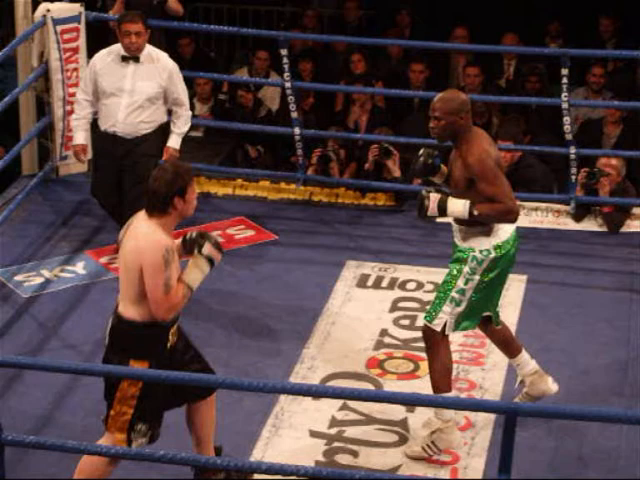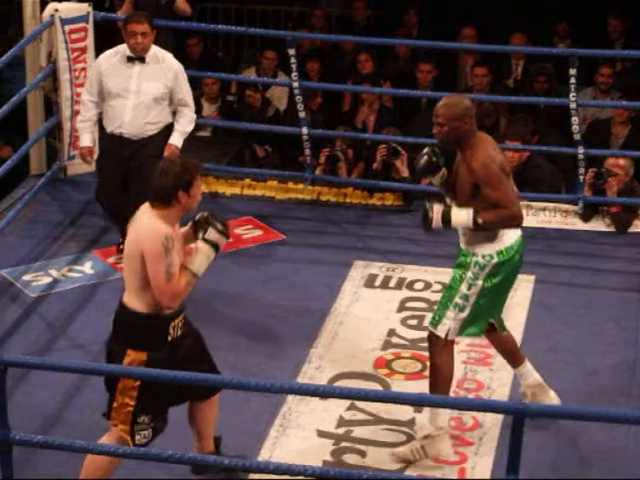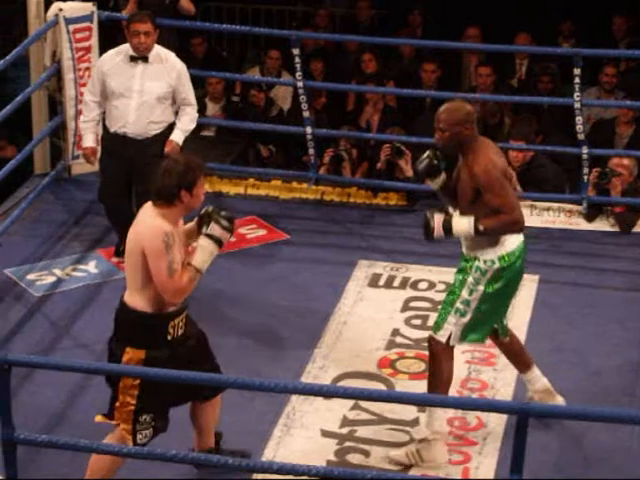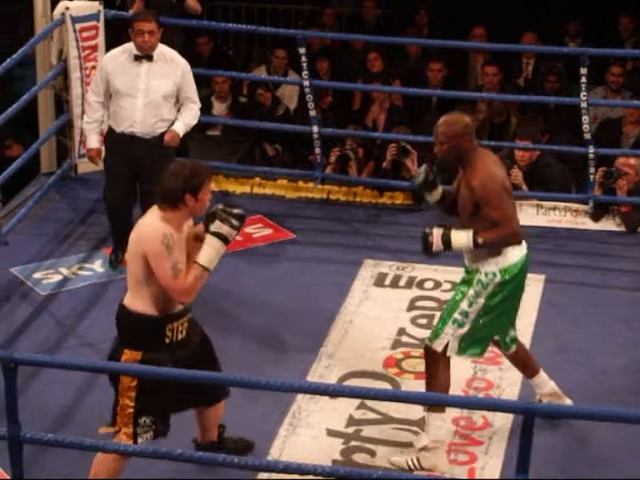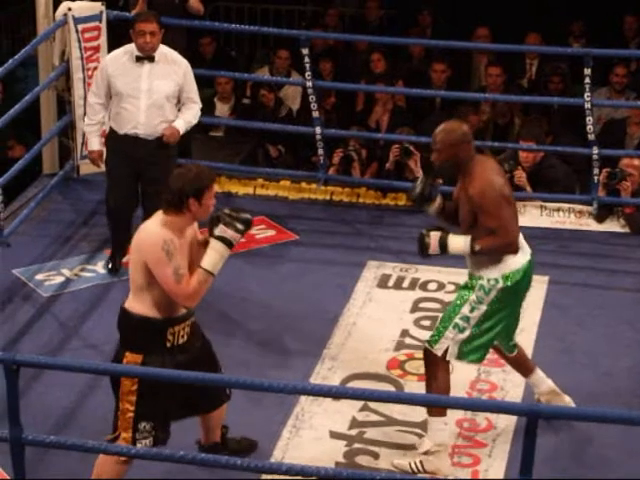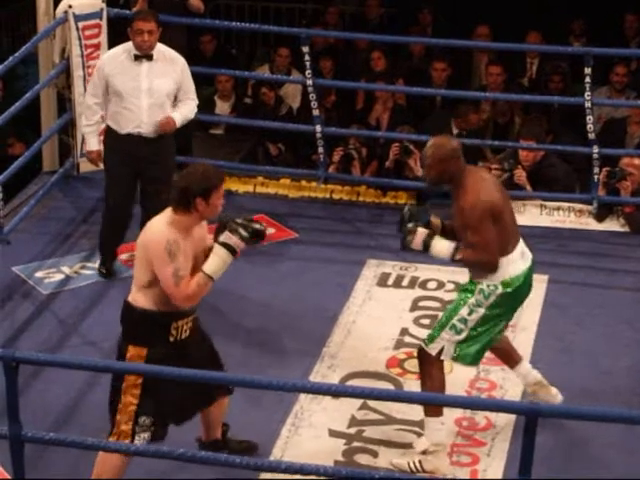
dt=0.2s
person 1, frame 1
left shoulder: (476, 154)
right shoulder: (466, 140)
left elbow: (509, 209)
left wrist: (448, 206)
left hip: (485, 250)
right hip: (487, 244)
left knee: (434, 329)
right knee: (484, 316)
left ankle: (444, 428)
right ankle: (536, 379)
person 1, frame 2
left shoulder: (480, 159)
right shoulder: (470, 146)
left elbow: (513, 214)
right elbow: (464, 192)
left wrist: (452, 217)
right wrist: (436, 174)
left hip: (490, 255)
right hip: (494, 249)
left knee: (439, 335)
right knee: (488, 322)
left ankle: (436, 436)
right ankle: (538, 391)
person 1, frame 3
left shoulder: (483, 165)
right shoulder: (471, 151)
left elbow: (515, 220)
right elbow: (460, 198)
left wrist: (453, 225)
right wrist: (435, 177)
left hip: (491, 261)
right hip: (500, 255)
left knee: (440, 341)
right knee: (494, 328)
left ankle: (433, 442)
right ankle: (544, 394)
person 1, frame 4
left shoulder: (482, 178)
right shoulder: (474, 162)
left elbow: (513, 233)
right elbow: (458, 208)
left wrist: (453, 239)
right wrist: (433, 191)
left hip: (494, 273)
right hip: (505, 266)
left knee: (436, 350)
right knee: (503, 338)
left ankle: (433, 450)
right ankle: (552, 396)
person 1, frame 5
left shoulder: (481, 186)
right shoulder: (477, 166)
left elbow: (509, 241)
right elbow: (461, 217)
left wrist: (449, 243)
right wrist: (432, 201)
left hip: (497, 279)
right hip: (512, 271)
left knee: (436, 353)
right knee: (499, 340)
right ankle: (553, 397)
person 1, frame 6
left shoulder: (472, 200)
right shoulder: (473, 175)
left elbow: (487, 260)
left wrist: (433, 244)
right wrist: (431, 224)
left hip: (498, 283)
right hip: (516, 269)
left knee: (430, 354)
right knee: (486, 331)
left ankle: (434, 453)
right ankle: (539, 388)
person 2, frame 1
left shoulder: (142, 219)
right shoulder: (156, 243)
right elbow: (165, 309)
left wrist: (183, 247)
right wrist: (201, 264)
left hip: (155, 332)
right hip: (139, 342)
left knee: (203, 390)
right knee: (121, 437)
person 2, frame 2
left shoulder: (153, 212)
right shoulder: (156, 232)
right elbow: (171, 296)
left wrist: (193, 232)
right wrist: (206, 250)
left hip: (169, 325)
right hip: (143, 333)
left knee: (207, 387)
right knee: (126, 432)
person 2, frame 3
left shoulder: (161, 211)
right shoulder: (156, 229)
right elbow: (174, 292)
left wrist: (198, 228)
right wrist: (210, 244)
left hip: (173, 323)
right hip: (145, 332)
left knee: (209, 387)
right knee: (129, 431)
left ankle: (206, 450)
person 2, frame 4
left shoulder: (176, 217)
right shoulder: (157, 232)
right elbow: (184, 291)
left wrist: (207, 230)
right wrist: (217, 241)
left hip: (177, 325)
right hip: (146, 335)
left knee: (213, 390)
right knee: (131, 434)
left ankle: (209, 442)
person 2, frame 5
left shoulder: (186, 224)
right shoulder: (156, 237)
right elbow: (188, 295)
left wrist: (215, 237)
right wrist: (221, 245)
left hip: (181, 329)
right hip: (147, 338)
left knee: (215, 394)
right knee: (131, 439)
left ankle: (213, 443)
person 2, frame 6
left shoulder: (196, 223)
right shoulder: (162, 236)
right elbow: (185, 296)
left wrist: (225, 241)
right wrist: (225, 250)
left hip: (182, 325)
right hip: (149, 333)
left knee: (217, 388)
right knee: (131, 431)
left ankle: (213, 441)
person 3, frame 1
left shoulder: (164, 65)
right shoulder: (100, 60)
left elbow: (181, 106)
right elbow: (85, 100)
left wrist: (174, 142)
right wrist: (80, 137)
left hip: (145, 143)
right hip: (106, 140)
left knee: (137, 204)
right knee: (104, 194)
person 3, frame 2
left shoulder: (170, 65)
right shoulder: (106, 61)
left elbow: (185, 107)
right elbow: (90, 101)
left wrist: (176, 140)
right wrist: (86, 138)
left hip: (151, 144)
right hip: (112, 142)
left knee: (145, 204)
right knee: (108, 197)
right ankle: (129, 235)
person 3, frame 3
left shoulder: (173, 65)
right shoulder: (108, 61)
left elbow: (188, 106)
right elbow: (92, 101)
left wrist: (177, 137)
right wrist: (88, 138)
left hip: (154, 144)
right hip: (115, 142)
left knee: (149, 203)
right knee: (110, 198)
right ankle: (126, 238)
person 3, frame 4
left shoulder: (177, 63)
right shoulder: (112, 60)
left elbow: (191, 104)
right elbow: (95, 101)
left wrist: (178, 128)
right wrist: (92, 139)
left hip: (159, 144)
right hip: (119, 142)
left knee: (155, 203)
right knee: (116, 201)
right ankle: (121, 245)
person 3, frame 5
left shoulder: (178, 64)
right shoulder: (112, 61)
left elbow: (192, 104)
right elbow: (96, 103)
left wrist: (179, 126)
right wrist: (93, 141)
left hip: (160, 146)
right hip: (121, 144)
left knee: (157, 206)
right knee: (118, 204)
right ankle: (118, 250)
person 3, frame 6
left shoulder: (175, 62)
right shoulder: (110, 60)
left elbow: (189, 101)
right elbow: (93, 103)
left wrist: (175, 118)
right wrist: (92, 141)
left hip: (159, 144)
right hip: (120, 143)
left knee: (156, 205)
right knee: (116, 204)
right ankle: (107, 255)
